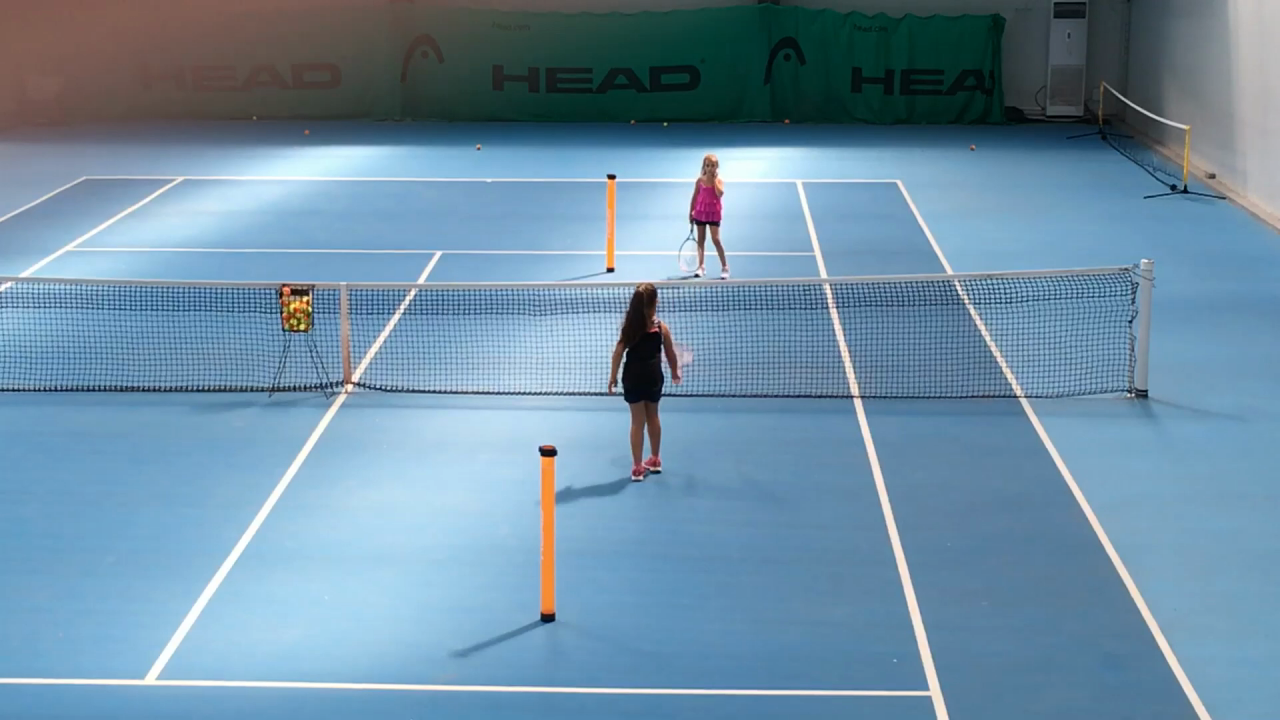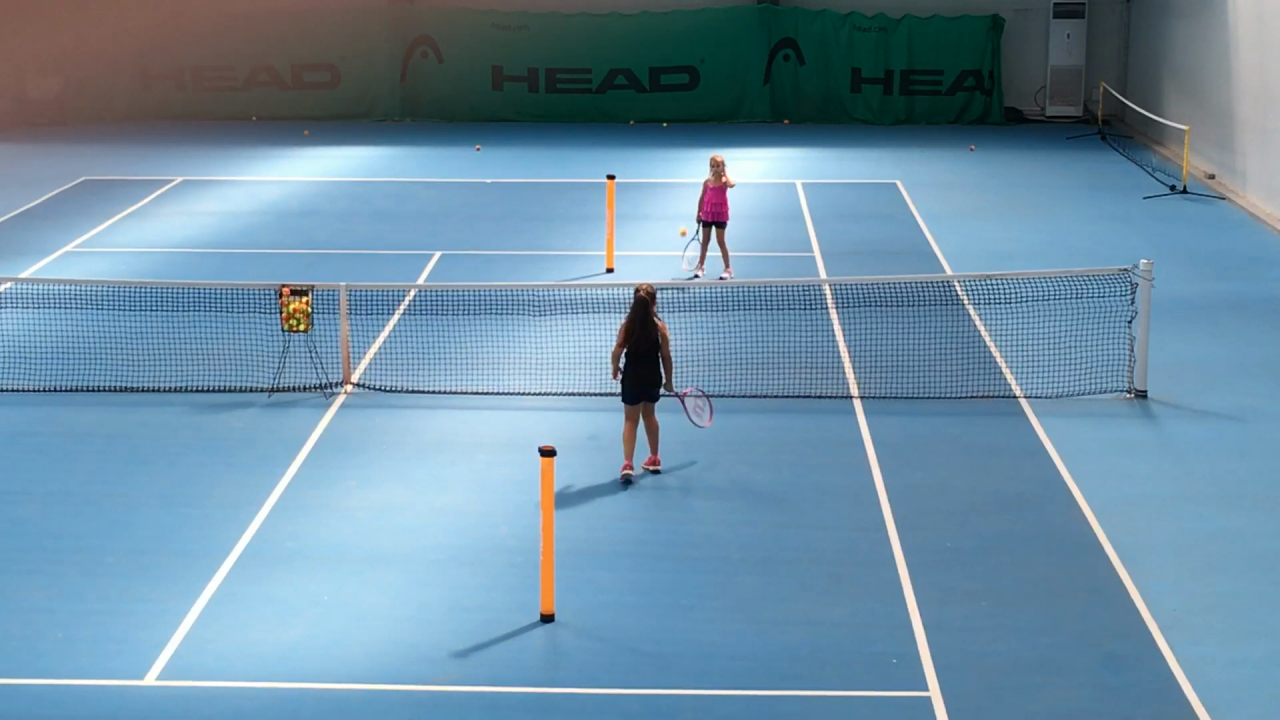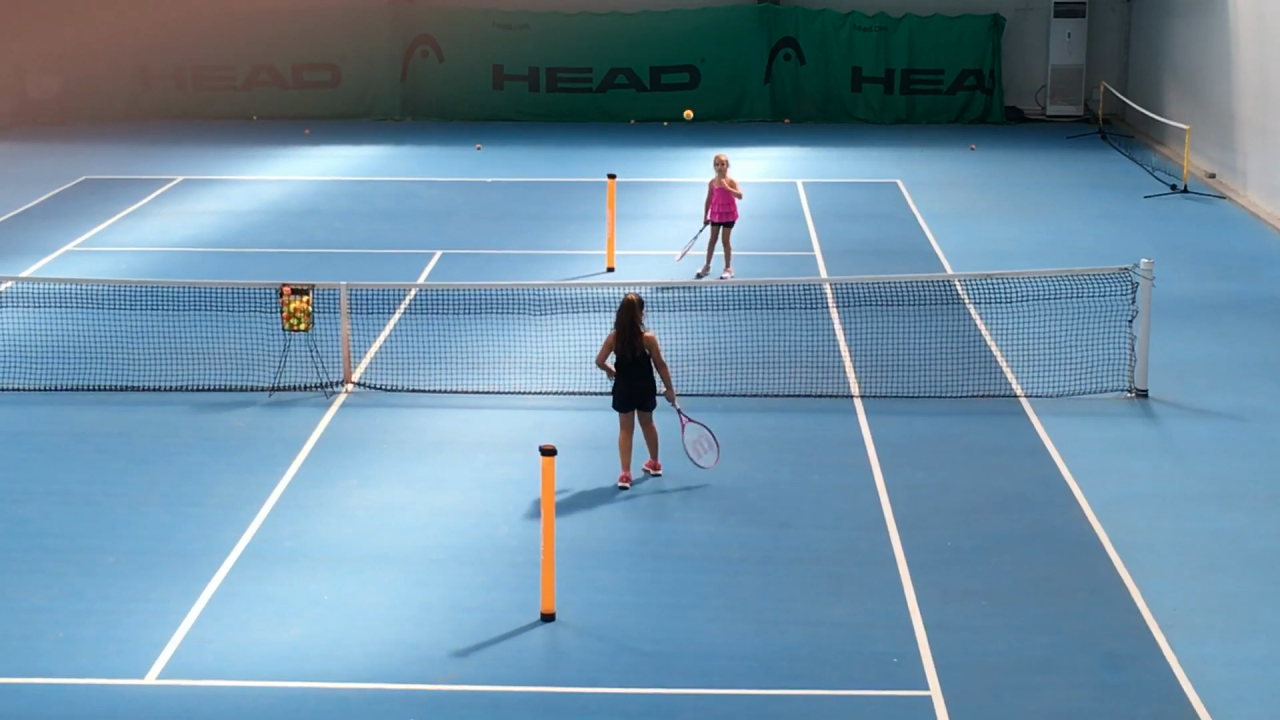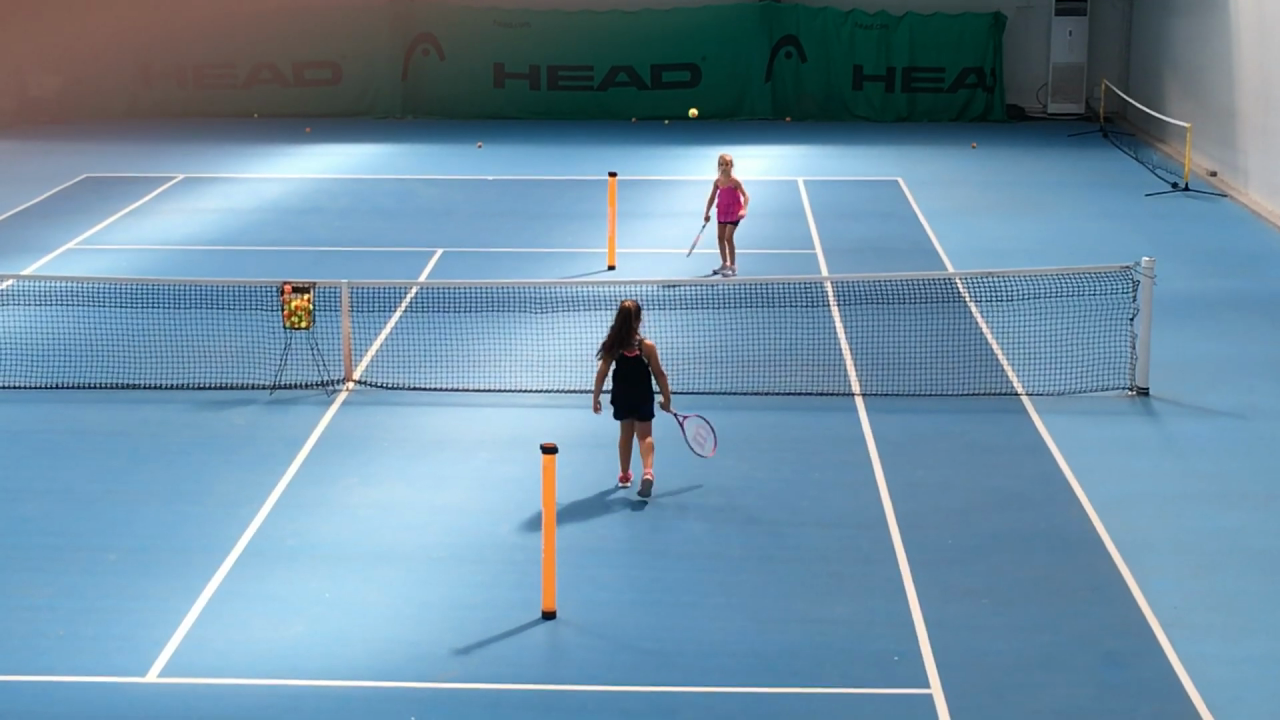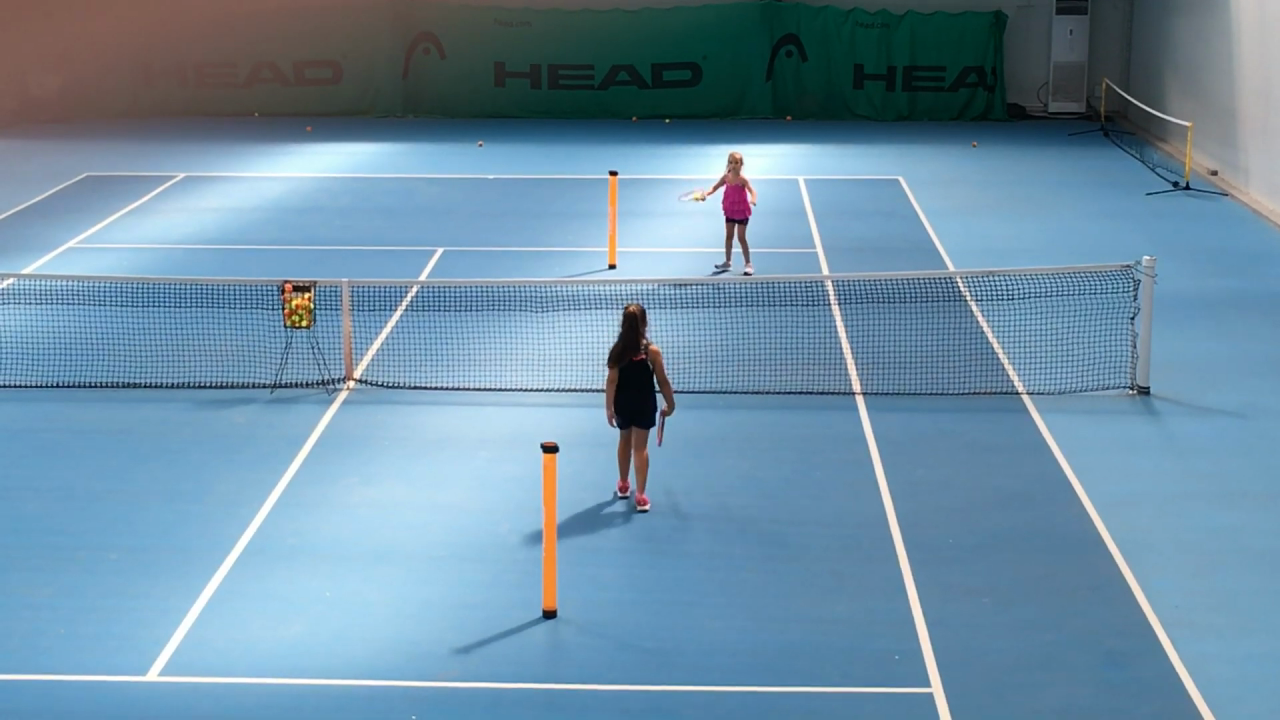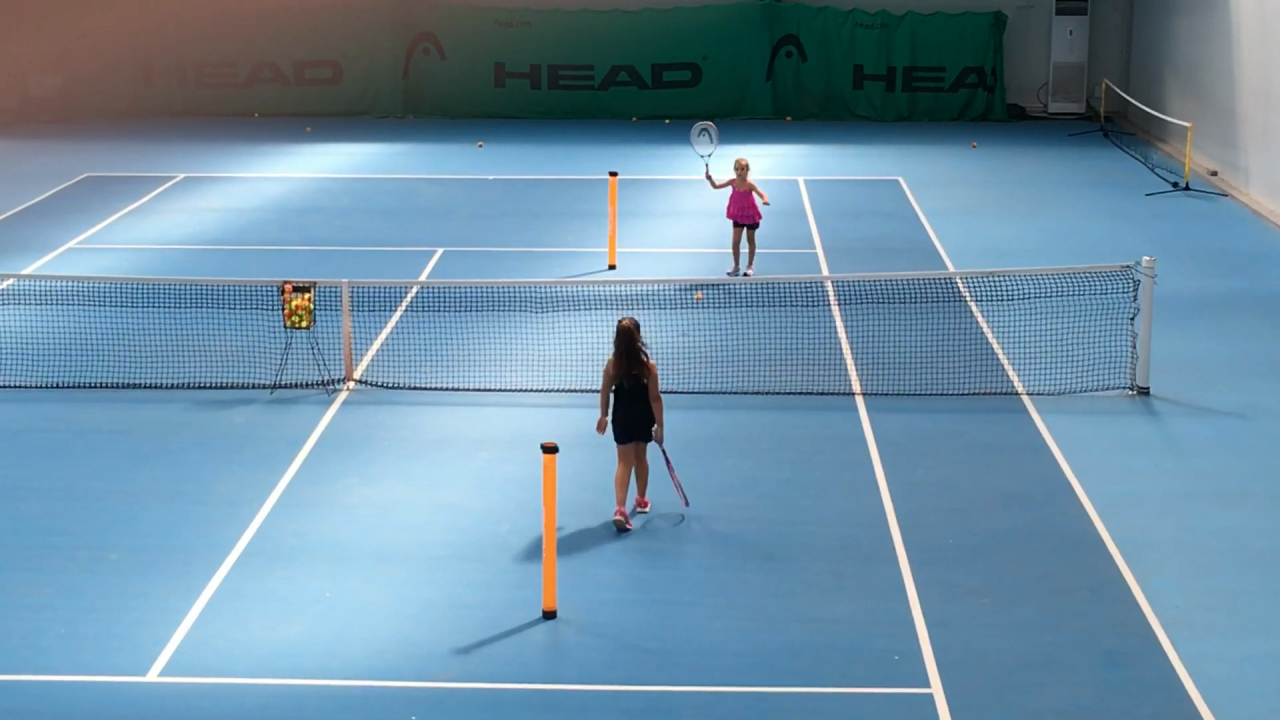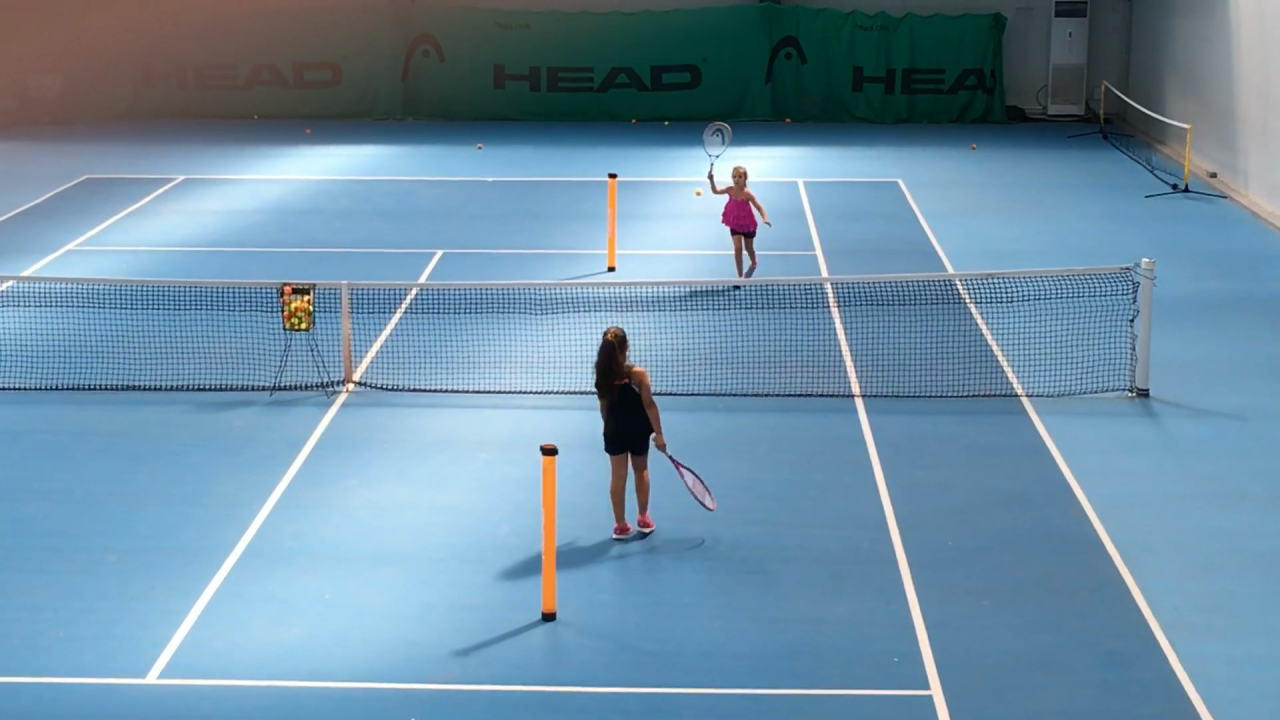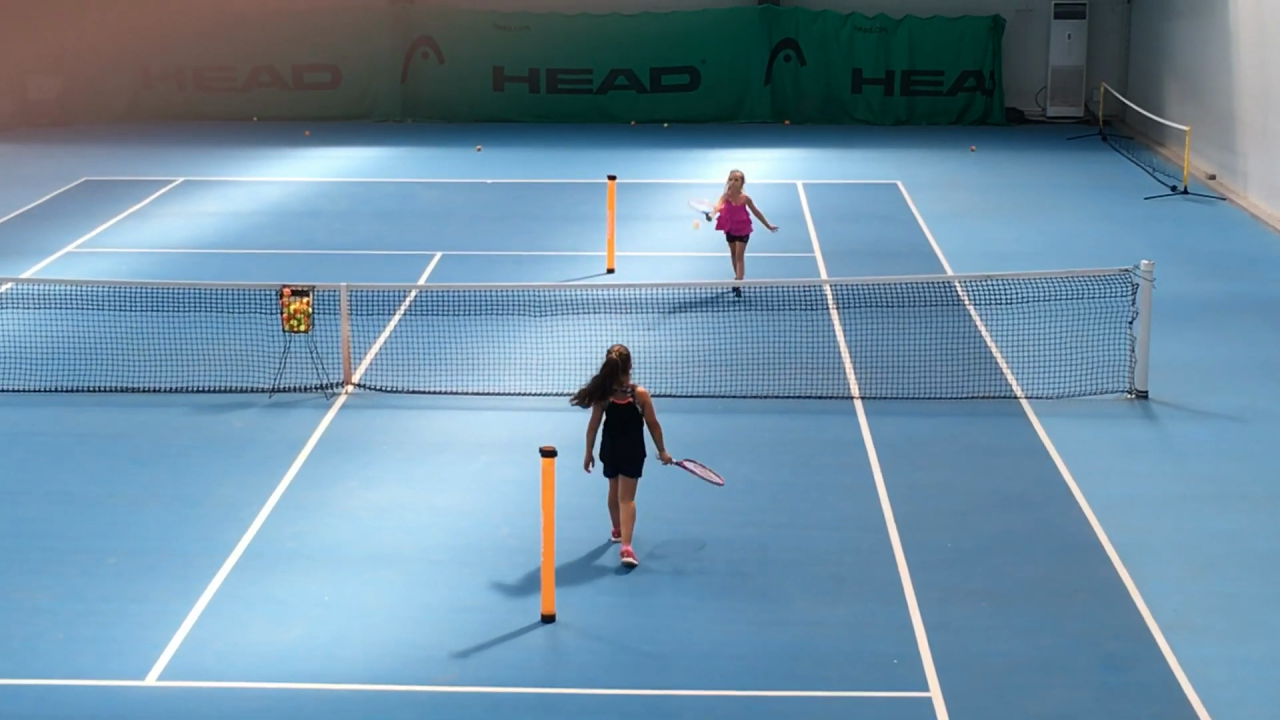
dt=0.3s
person 1, frame 1
left shoulder: (630, 325)
right shoulder: (661, 327)
left elbow: (618, 353)
right elbow: (671, 357)
left wrist: (612, 377)
right wrist: (675, 372)
left hip: (633, 377)
right hip: (653, 377)
left knee: (637, 422)
right knee: (652, 417)
left ankle: (638, 468)
right ankle: (654, 460)
person 1, frame 2
left shoulder: (627, 326)
right shoulder: (660, 327)
left elbow: (616, 354)
right elbow: (666, 357)
left wrist: (615, 368)
right wrist: (668, 380)
left hip: (632, 378)
right hip: (652, 378)
left knee: (631, 421)
right knee: (649, 416)
left ankle: (628, 464)
right ankle: (653, 459)
person 1, frame 3
left shoulder: (613, 337)
right shoulder: (648, 338)
left elbow: (599, 361)
right elbow: (660, 365)
left wrist: (610, 370)
right wrist: (669, 388)
left hip: (623, 388)
right hip: (645, 388)
left knee: (626, 429)
right knee: (647, 423)
left ankle: (625, 474)
right ankle: (654, 463)
person 1, frame 4
left shoulder: (613, 344)
right shoulder: (647, 346)
left elbow: (601, 373)
right elbow: (659, 374)
left wrist: (596, 397)
right wrist: (666, 397)
left hip: (621, 397)
right hip: (643, 398)
left knee: (626, 434)
right knee: (645, 436)
left ankle: (624, 475)
right ankle: (647, 473)
person 1, frame 5
left shoulder: (618, 349)
right shoulder: (653, 351)
left elbow: (611, 381)
right elbow: (662, 381)
left wrist: (609, 408)
right wrist: (670, 404)
left hip: (623, 403)
right hip: (645, 404)
left knee: (624, 442)
right knee: (640, 448)
left ankle: (623, 485)
right ankle: (640, 496)
person 1, frame 6
left shoulder: (611, 364)
right shoulder: (648, 365)
left elbow: (605, 393)
right elbow: (655, 397)
left wrist: (603, 416)
right wrist: (659, 425)
left hip: (622, 419)
right hip: (644, 419)
left knee: (624, 463)
right knee: (641, 459)
left ankle: (620, 510)
right ankle: (641, 500)
person 1, frame 7
left shoulder: (603, 375)
right shoulder: (638, 374)
left elbow: (604, 406)
right elbow: (649, 405)
right wrist: (658, 433)
left hip: (614, 430)
right hip: (637, 430)
left knee: (618, 476)
right knee: (641, 472)
left ankle: (621, 525)
right ankle: (644, 519)
person 1, frame 8
left shoulder: (601, 393)
right shoulder: (641, 394)
left elbow: (594, 425)
right elbow: (653, 425)
left wrist: (588, 452)
right wrist: (662, 450)
left hip: (609, 450)
right hip: (633, 452)
left knee: (614, 492)
right knee: (627, 498)
left ankle: (617, 530)
right ankle: (626, 548)
